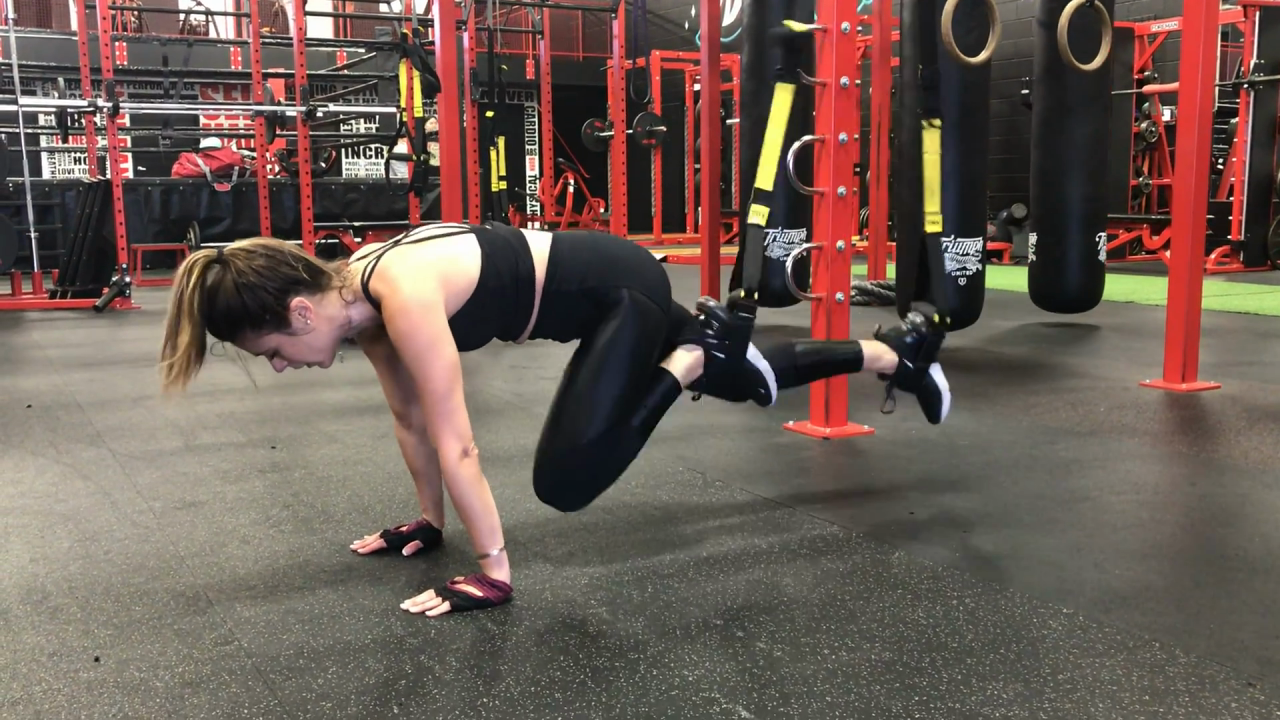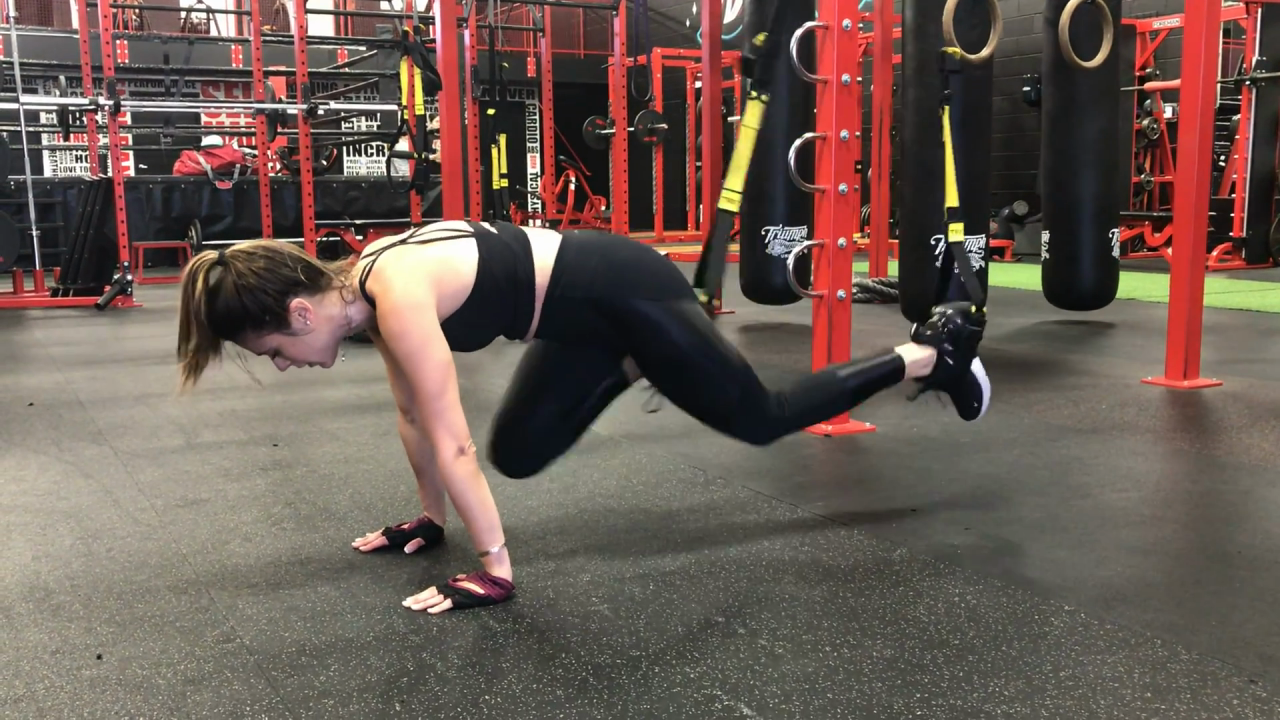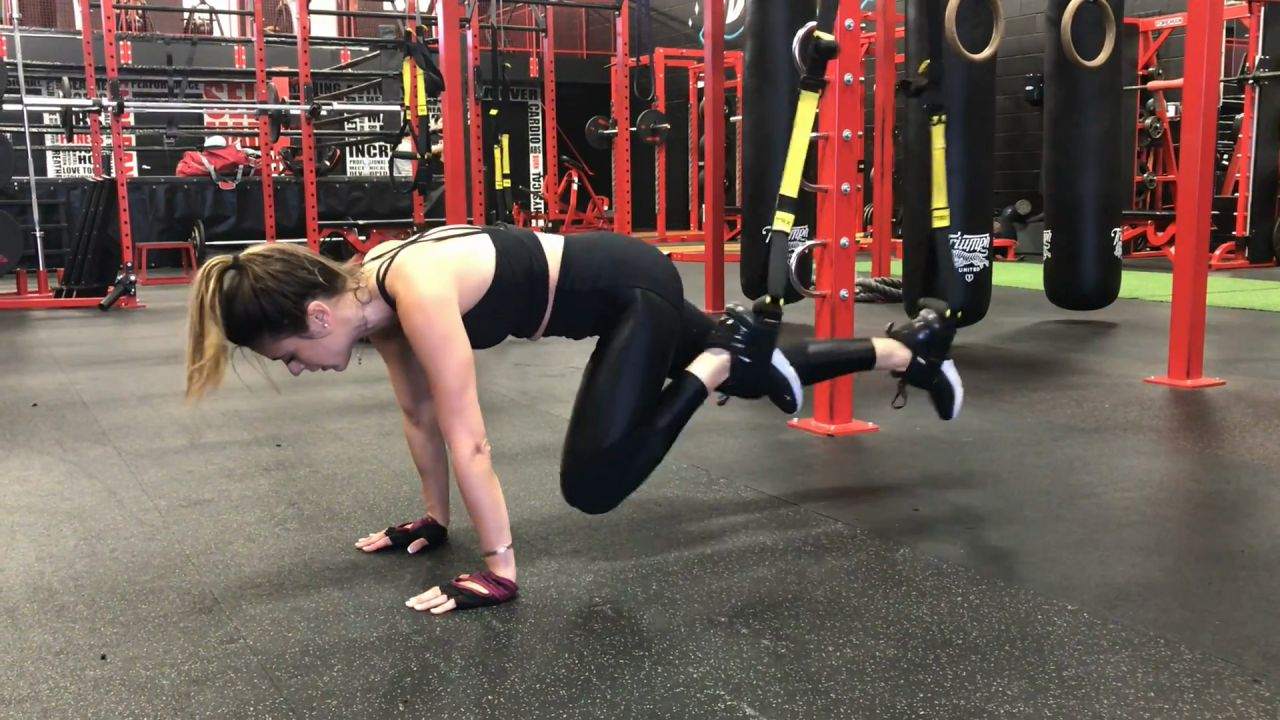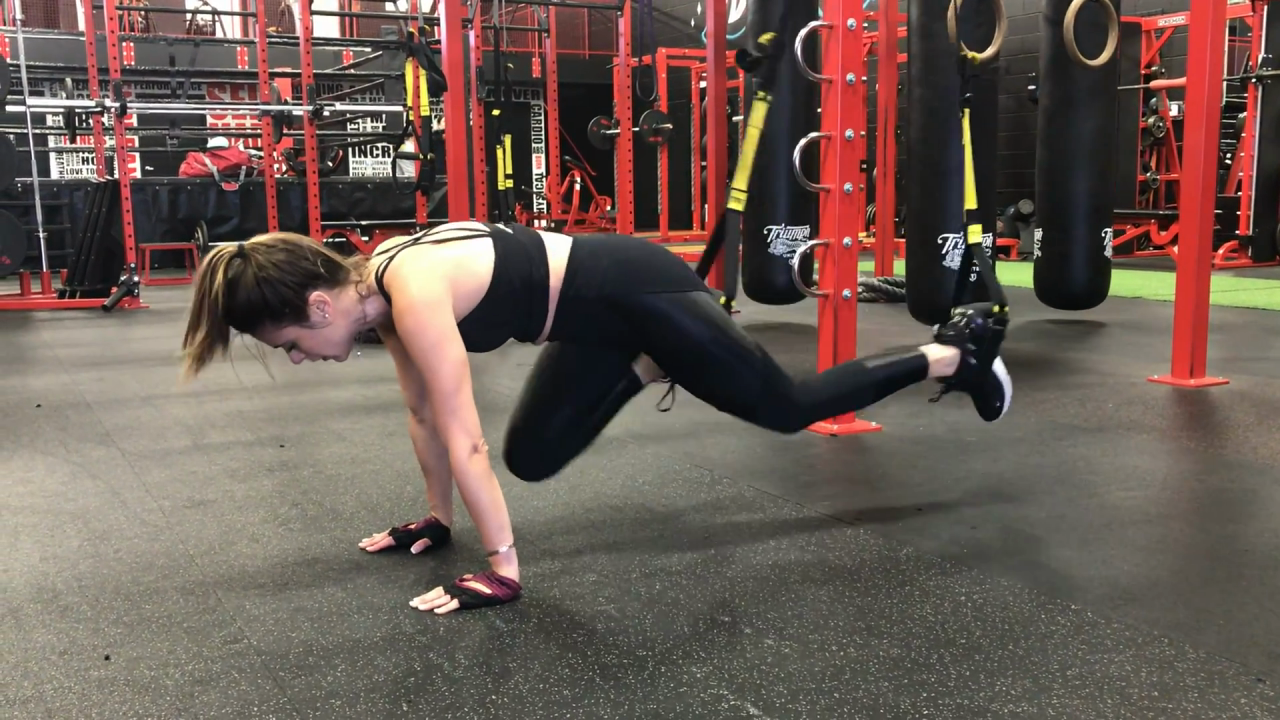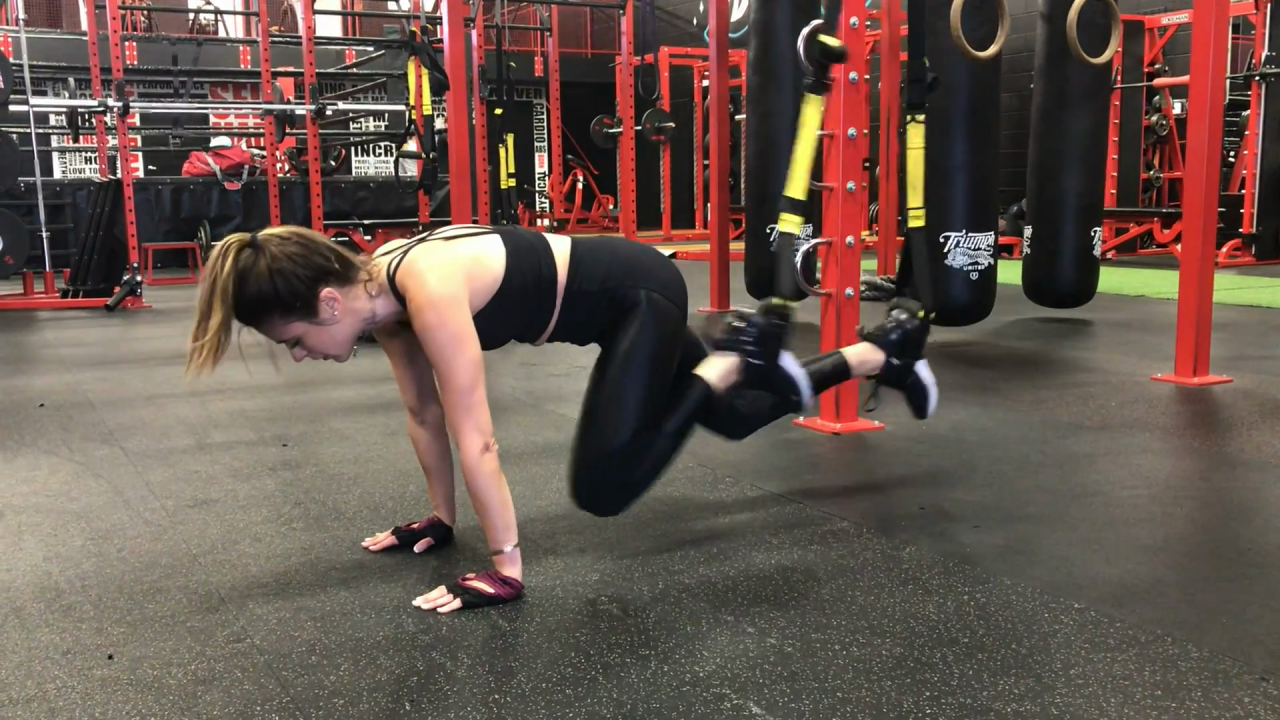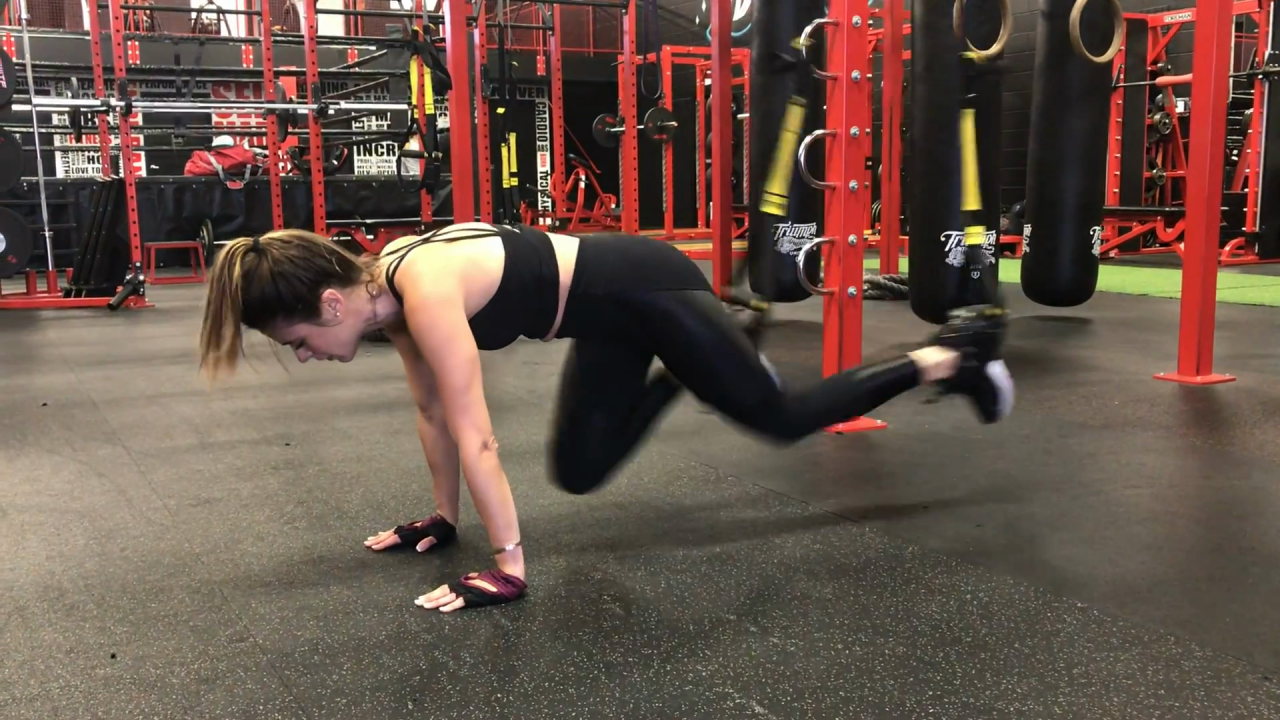
dt=0.4s
person 1, frame 1
left shoulder: (401, 297)
right shoulder: (358, 294)
left elbow: (452, 442)
right elbow: (409, 417)
left wrist: (494, 571)
right wrist: (429, 520)
left hip: (615, 286)
right hip: (588, 285)
left knee: (563, 480)
right knee: (736, 380)
left ankle: (695, 356)
right ankle: (898, 353)
person 1, frame 2
left shoulder: (395, 298)
right shoulder: (368, 279)
left elbow: (450, 440)
right elbow: (414, 414)
left wrist: (496, 568)
right wrist: (429, 518)
left hip: (621, 292)
right hip: (587, 297)
left knee: (760, 415)
right knee: (518, 456)
left ankle: (934, 354)
right ankle: (633, 365)
person 1, frame 3
left shoulder: (415, 294)
right shoulder: (371, 291)
left elbow: (466, 439)
right elbow: (418, 414)
left wrist: (500, 568)
right wrist: (432, 518)
left hip: (628, 287)
right hip: (604, 289)
left knee: (591, 485)
right knee: (751, 373)
left ankle: (721, 358)
right ankle: (909, 350)
person 1, frame 4
left shoulder: (412, 296)
right shoulder: (378, 281)
left elbow: (463, 439)
right elbow: (424, 414)
left wrist: (504, 569)
right wrist: (438, 518)
left hip: (637, 291)
right hip: (602, 301)
left knee: (784, 404)
right knee: (534, 457)
left ankle: (955, 354)
right ankle: (647, 366)
person 1, frame 5
left shoulder: (426, 291)
right shoulder: (376, 284)
left elbow: (473, 437)
right elbow: (424, 413)
left wrist: (506, 568)
right wrist: (440, 518)
left hip: (636, 290)
right hip: (600, 296)
left knee: (600, 489)
right knee: (734, 417)
left ankle: (735, 363)
right ankle: (885, 350)
person 1, frame 6
left shoulder: (423, 293)
right shoulder: (392, 280)
left elbow: (474, 436)
right elbow: (433, 412)
left wrist: (508, 566)
right wrist: (443, 515)
left hip: (645, 291)
right hip: (610, 311)
left knee: (782, 418)
right knee: (576, 473)
left ankle: (955, 355)
right ankle: (671, 375)
